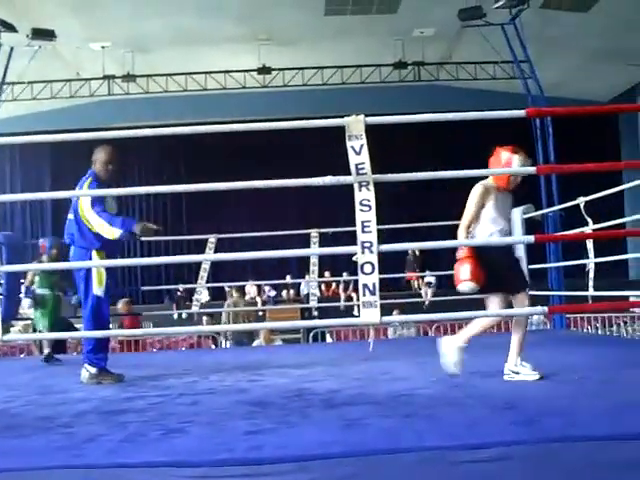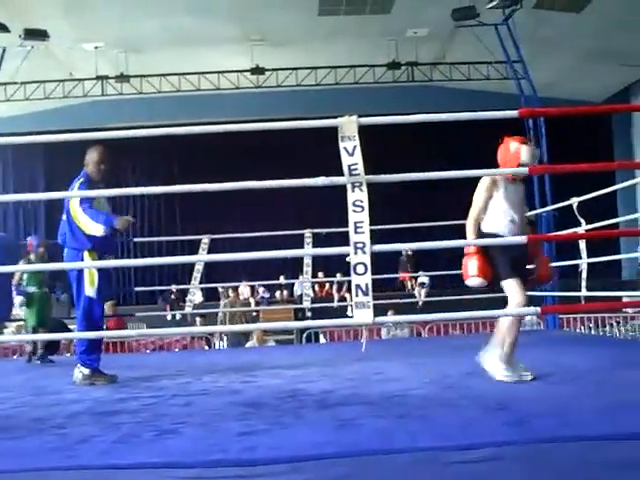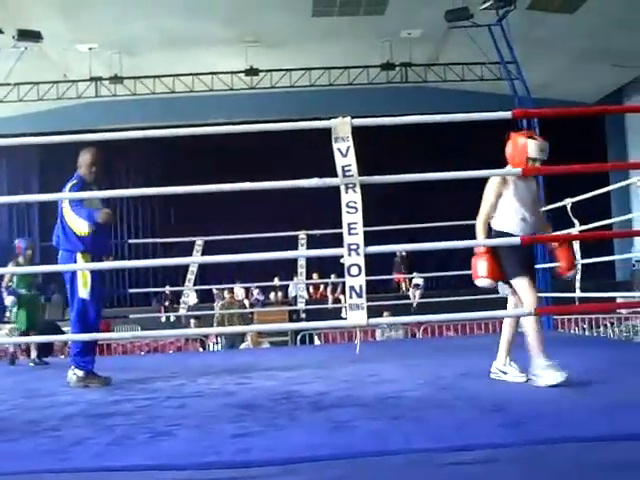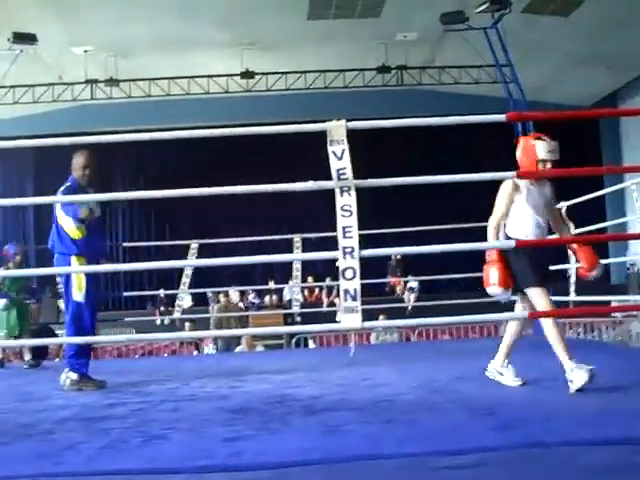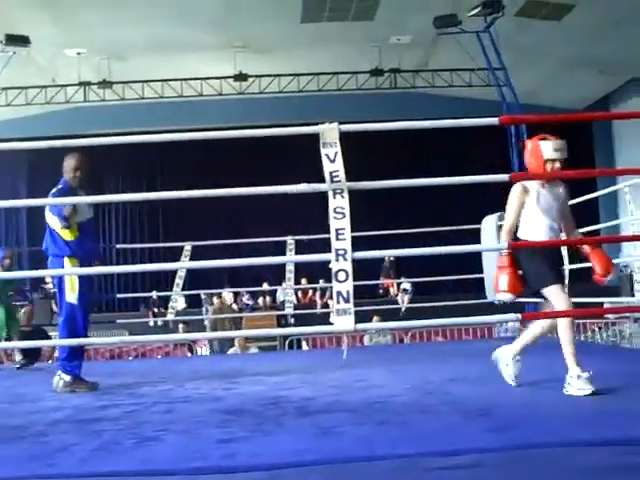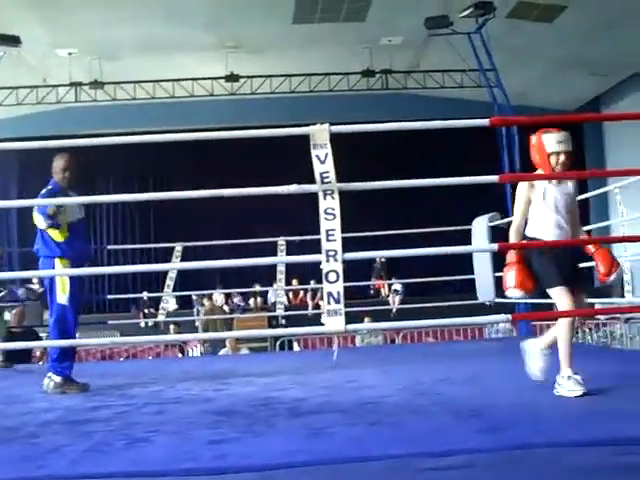
dt=0.1s
person 1, frame 1
left shoulder: (507, 195)
right shoulder: (482, 191)
right elbow: (464, 227)
left wrist: (511, 256)
right wrist: (466, 257)
left hip: (504, 253)
right hip: (486, 253)
left knee: (522, 306)
right knee: (496, 314)
left ankle: (513, 364)
right ankle: (455, 343)
person 1, frame 2
left shoulder: (519, 186)
right shoulder: (490, 183)
right elbow: (473, 219)
right wrist: (473, 252)
left hip: (513, 246)
right hip: (494, 245)
left knee: (519, 303)
right knee: (519, 300)
left ankle: (506, 361)
right ankle: (494, 352)
person 1, frame 3
left shoulder: (531, 183)
right shoulder: (499, 181)
left elbow: (539, 219)
right elbow: (482, 218)
right wrist: (483, 251)
left hip: (523, 245)
right hip: (503, 243)
left knee: (515, 306)
right knee: (530, 300)
left ankle: (501, 362)
right ankle: (540, 365)
person 1, frame 4
left shoulder: (546, 187)
right shoulder: (512, 186)
left elbow: (556, 221)
right elbow: (494, 224)
left wrist: (578, 246)
right wrist: (494, 260)
left hip: (537, 250)
right hip: (518, 251)
left knee: (524, 312)
right knee: (545, 308)
left ankle: (499, 365)
right ankle: (571, 369)
person 1, frame 5
left shoulder: (560, 187)
right shoulder: (522, 188)
left elbow: (568, 225)
right elbow: (507, 229)
left wrist: (590, 250)
right wrist: (506, 264)
left hip: (553, 252)
right hip: (532, 252)
left knee: (549, 316)
right knee: (563, 309)
left ankle: (509, 354)
right ankle: (574, 374)
person 1, frame 6
left shoulder: (570, 183)
right shoulder: (529, 184)
left elbow: (574, 224)
right elbow: (517, 225)
left wrist: (595, 250)
right wrist: (514, 261)
left hip: (565, 250)
right hip: (540, 250)
left knee: (577, 310)
right knee: (567, 309)
left ankle: (539, 345)
right ankle: (565, 376)
person 2, frame 1
left shoulder: (92, 185)
right shoulder: (91, 187)
right elbow: (99, 217)
right wrist: (132, 227)
left hip: (95, 254)
right hip: (92, 256)
left knee: (97, 313)
right knee: (97, 312)
left ankle: (93, 364)
right ankle: (95, 367)
person 2, frame 2
left shoulder: (94, 187)
right shoulder: (83, 187)
right elbow: (86, 214)
left wrist: (109, 240)
right wrist: (113, 221)
left hip: (92, 255)
right hip: (85, 256)
left knee: (91, 313)
right knee: (90, 313)
left ankle: (86, 366)
right ankle: (87, 368)
person 2, frame 3
left shoulder: (90, 189)
right shoulder: (75, 189)
right elbow: (75, 210)
left wrist: (105, 254)
right wrist: (95, 215)
left hip: (89, 258)
right hip: (79, 259)
left knee: (89, 315)
right knee: (84, 315)
left ankle: (79, 367)
right ankle: (81, 371)
person 2, frame 4
left shoulder: (87, 192)
right shoulder: (68, 192)
right elbow: (66, 211)
left wrist: (102, 258)
right wrist: (79, 213)
left hip: (85, 261)
right hip: (74, 261)
left knee: (85, 318)
right knee: (79, 318)
left ankle: (73, 371)
right ankle: (76, 374)
person 2, frame 5
left shoulder: (80, 195)
right shoulder: (59, 194)
right elbow: (53, 213)
left wrist: (94, 258)
right wrist: (62, 214)
left hip: (80, 263)
right hip: (67, 263)
left knee: (77, 320)
right knee: (72, 320)
left ankle: (65, 372)
right ankle: (68, 376)
person 2, frame 6
left shoulder: (71, 196)
right shoulder: (49, 195)
right elbow: (40, 214)
left wrist: (84, 260)
right wrist: (48, 213)
left hip: (71, 264)
right hip: (58, 264)
left knee: (67, 321)
right knee: (63, 321)
left ankle: (56, 373)
right ankle: (59, 376)
